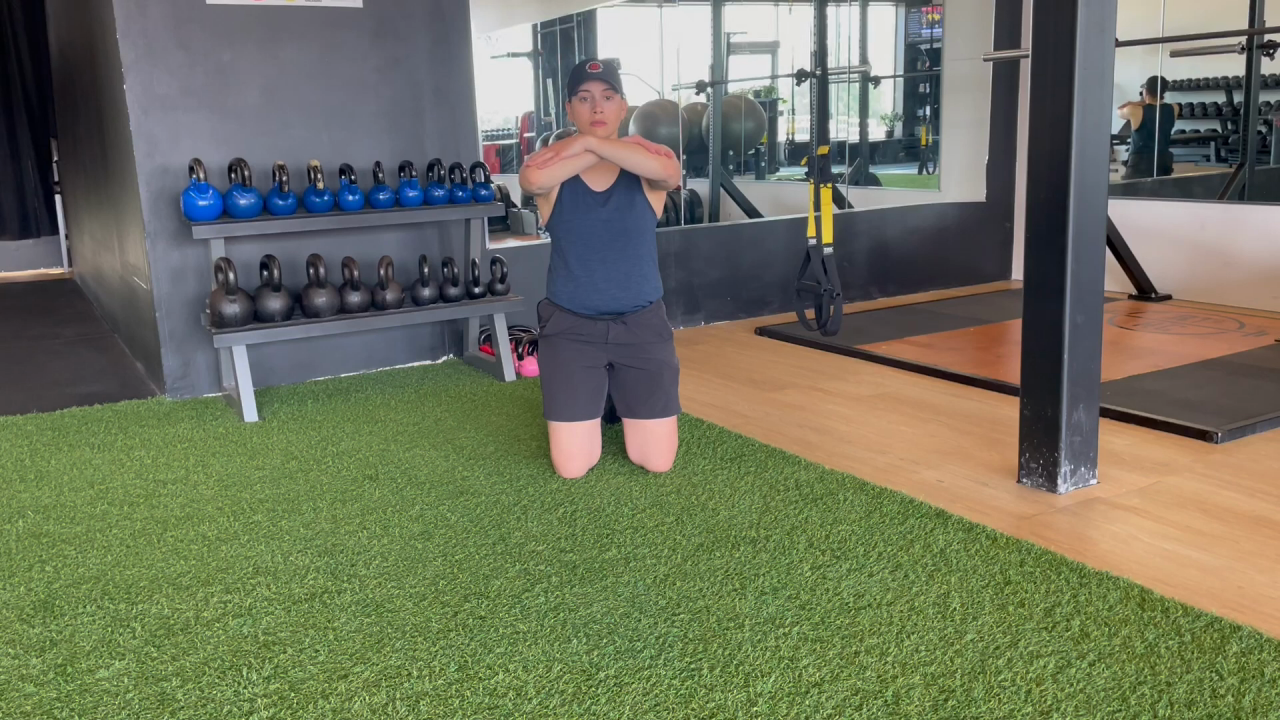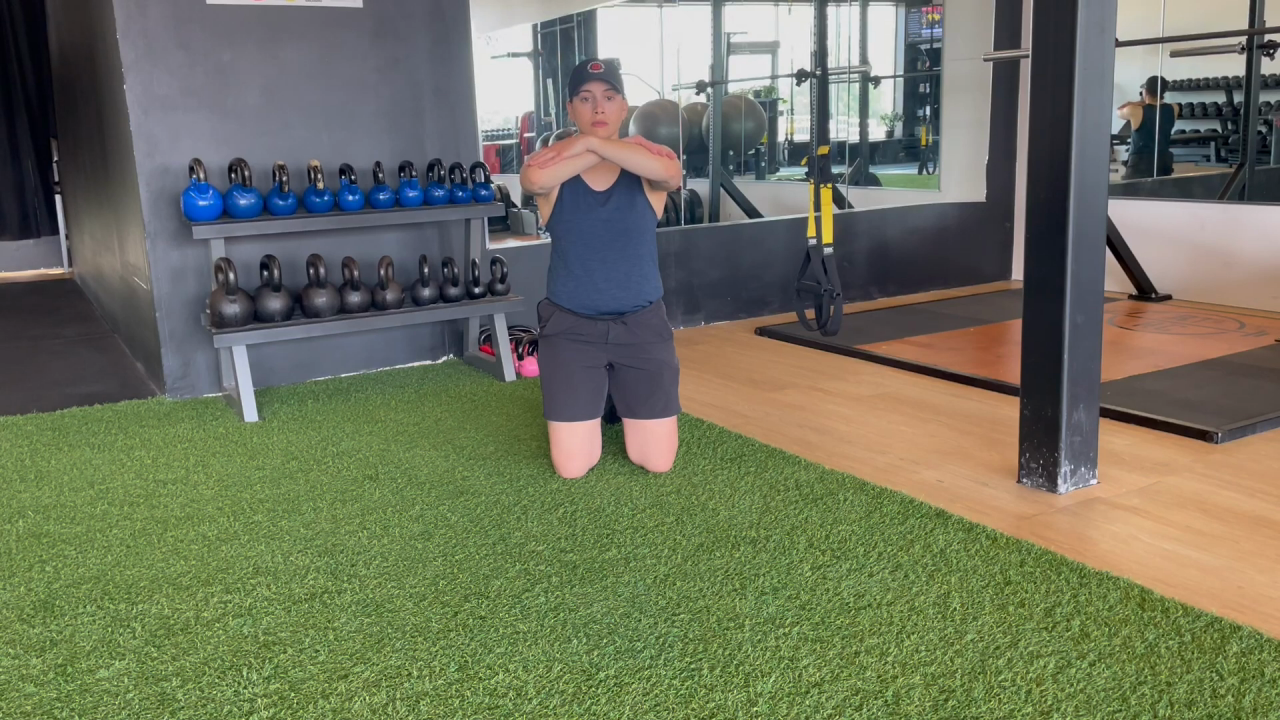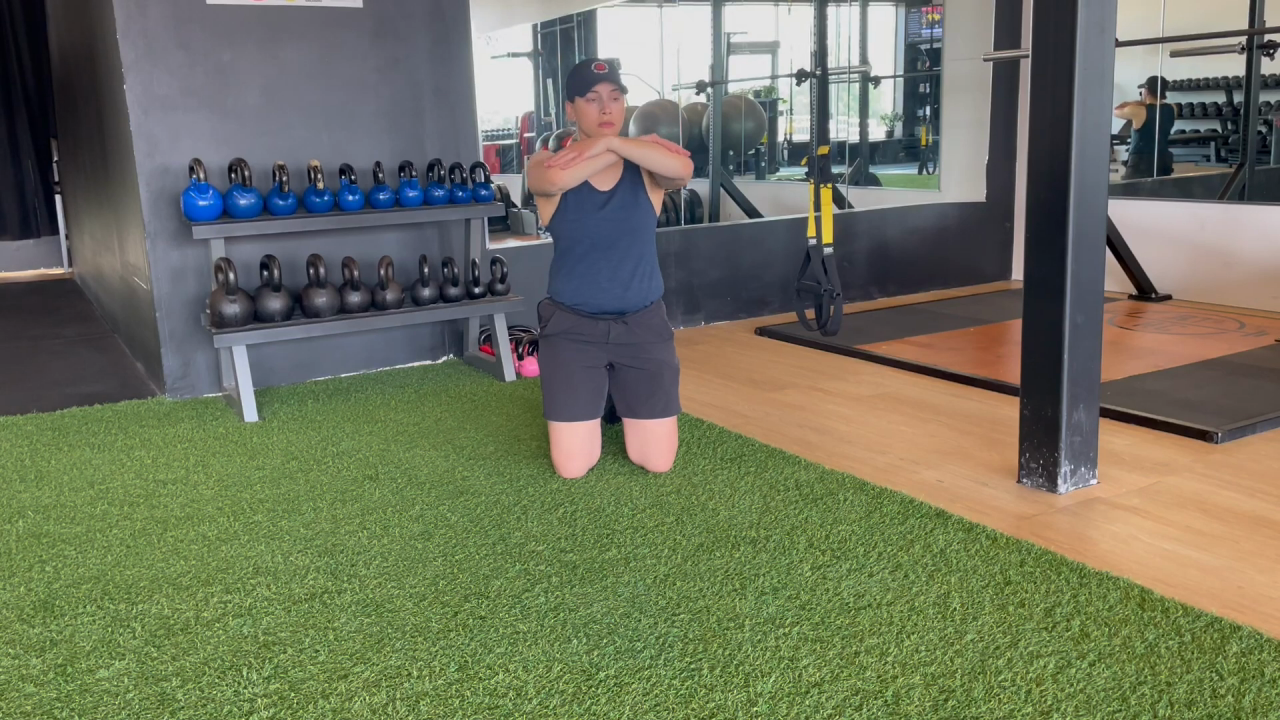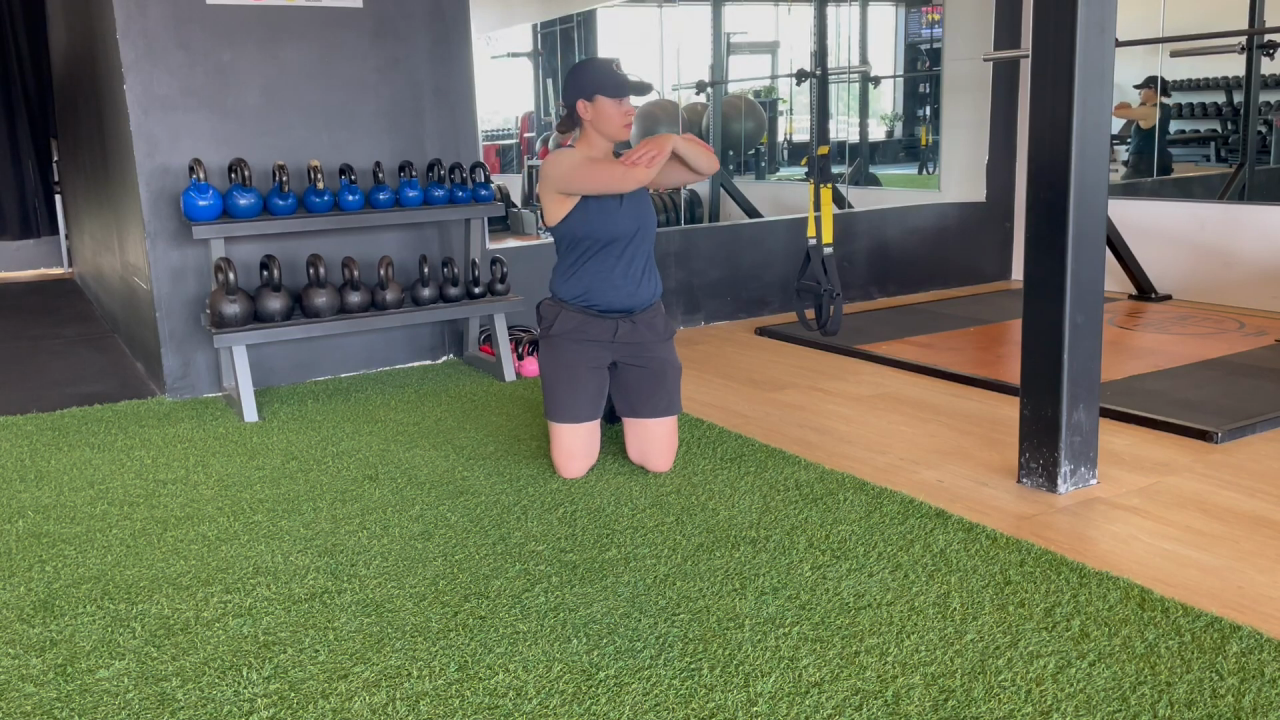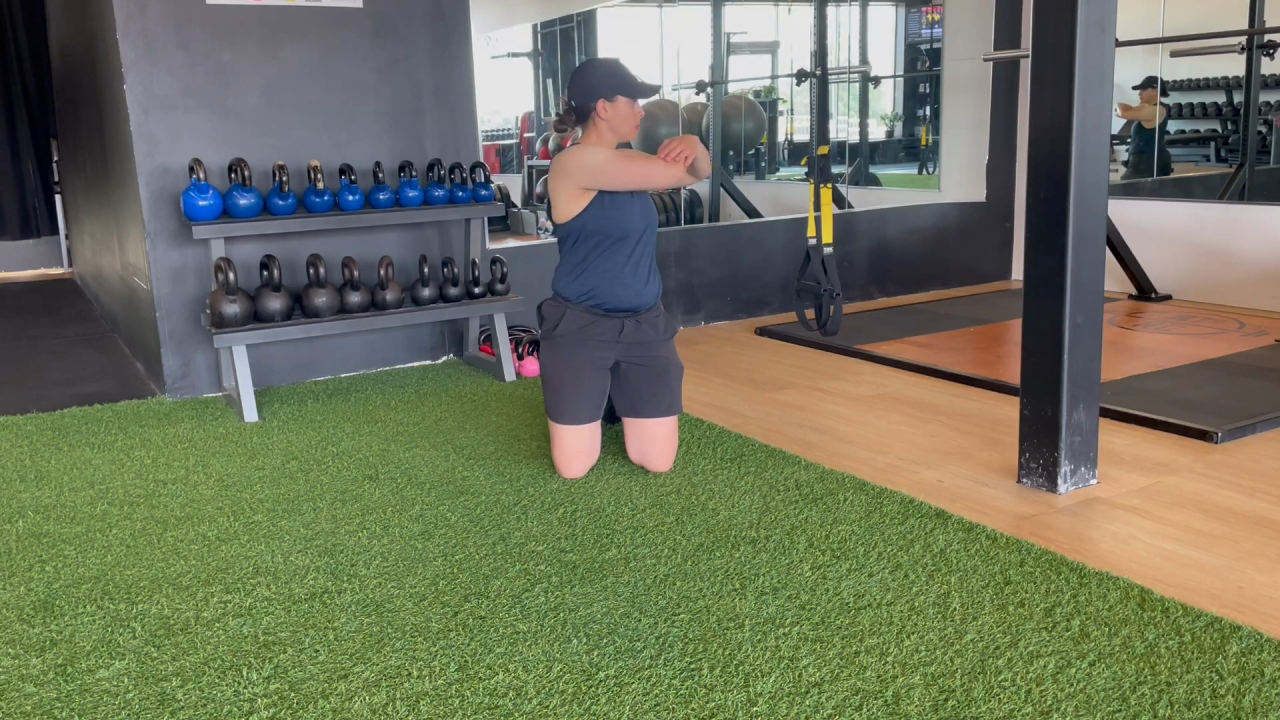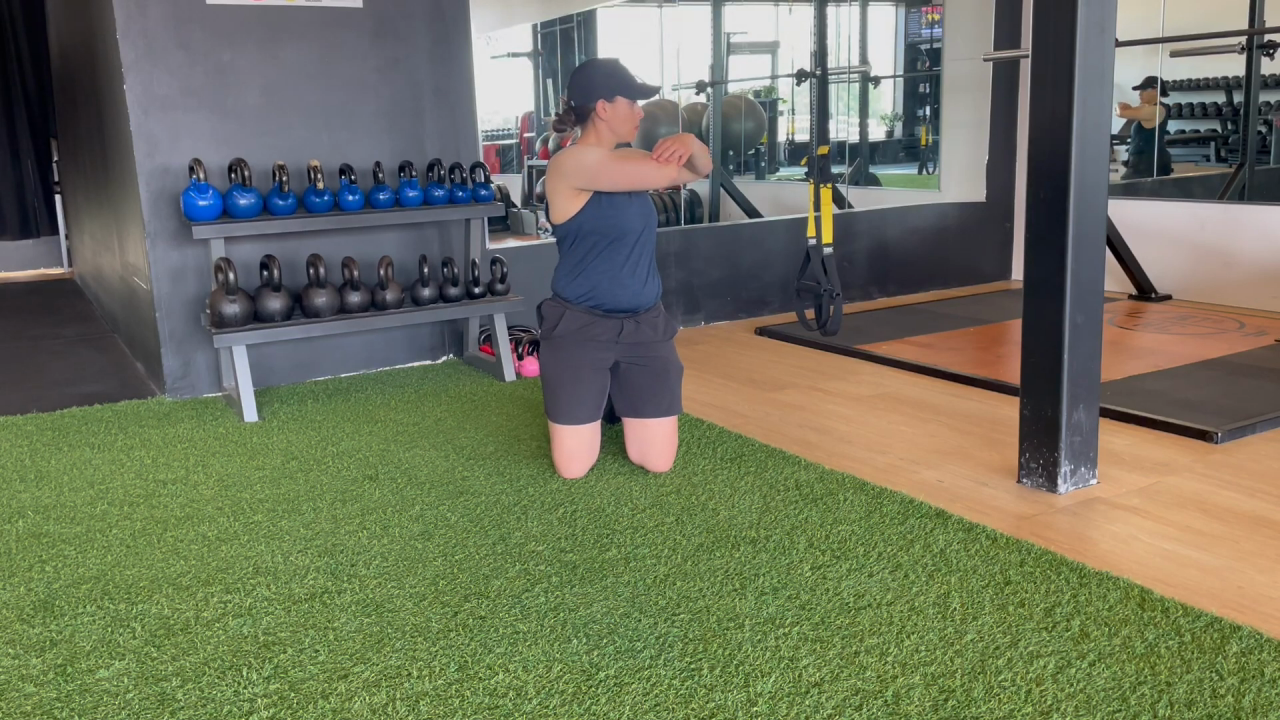
dt=0.4s
person 1, frame 1
left shoulder: (648, 166)
right shoulder: (552, 166)
left elbow: (668, 170)
right elbow: (533, 178)
left wrist: (591, 143)
right wrist: (615, 147)
left hip: (642, 326)
right hip: (571, 329)
left knee: (658, 463)
right knee: (572, 468)
left ankle: (619, 397)
right ankle: (598, 402)
person 1, frame 2
left shoulder: (648, 166)
right shoulder: (551, 163)
left elbow: (669, 171)
right elbow: (534, 177)
left wrist: (591, 144)
right wrist: (621, 149)
left hip: (642, 326)
right hip: (571, 328)
left knee: (657, 463)
right knee: (572, 468)
left ankle: (618, 399)
right ankle: (594, 403)
person 1, frame 3
left shoulder: (645, 167)
right shoulder: (549, 163)
left elbow: (683, 168)
right elbow: (560, 178)
left wrist: (611, 143)
right wrist: (631, 147)
left hip: (643, 326)
right hip: (572, 328)
left knee: (657, 463)
right knee: (572, 468)
left ankle: (619, 397)
right ankle: (595, 401)
person 1, frame 4
left shoulder: (631, 162)
right shoulder: (560, 166)
left elbow: (707, 166)
right elbow: (633, 177)
left wrist: (675, 141)
right wrist: (662, 145)
left hip: (644, 326)
right hip: (576, 329)
left knee: (658, 463)
right knee: (573, 468)
left ankle: (617, 397)
right ankle: (594, 401)
person 1, frame 5
left shoulder: (628, 164)
right shoulder: (574, 163)
left elbow: (698, 173)
right elbow: (667, 172)
left wrist: (692, 143)
right wrist: (680, 149)
left hip: (646, 326)
right hip: (580, 328)
left knee: (658, 463)
right knee: (574, 468)
left ankle: (618, 397)
right ankle: (599, 401)
person 1, frame 6
left shoulder: (628, 162)
right shoulder: (571, 163)
left elbow: (700, 169)
right elbow: (662, 171)
left wrist: (688, 141)
right wrist: (675, 148)
left hip: (646, 326)
right hip: (579, 328)
left knee: (658, 463)
right knee: (573, 469)
left ankle: (617, 397)
right ankle: (597, 401)
